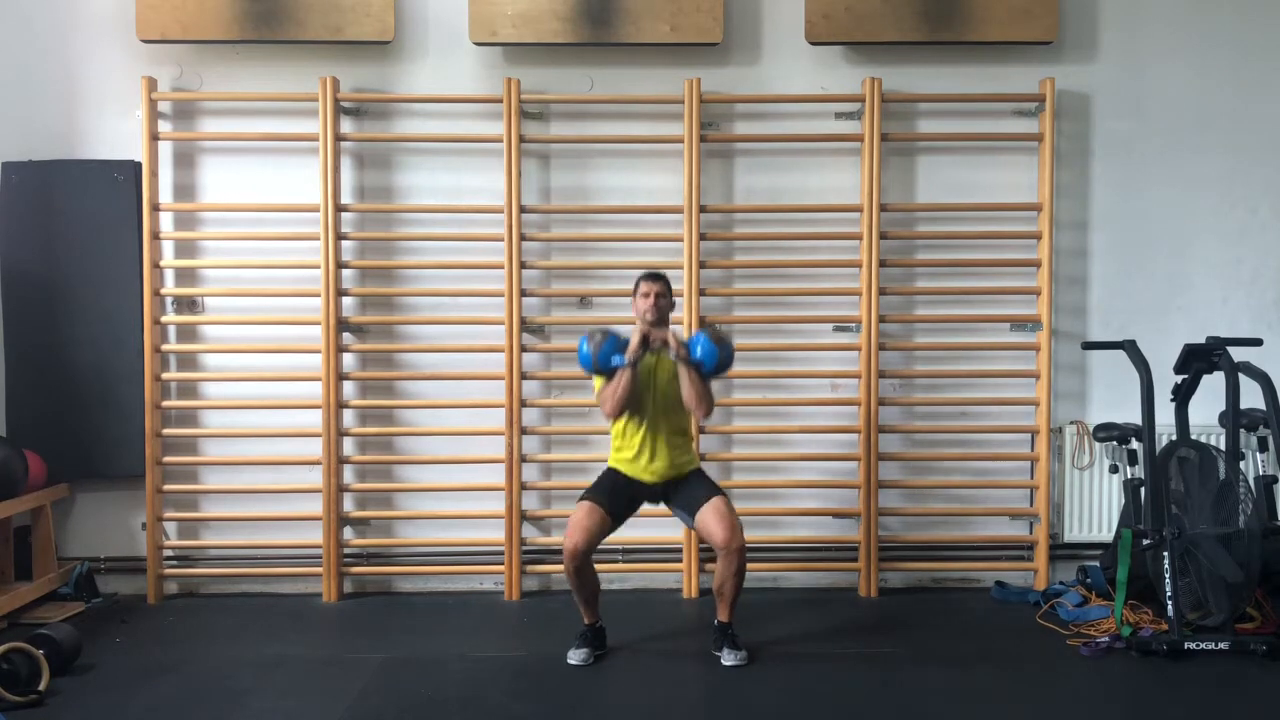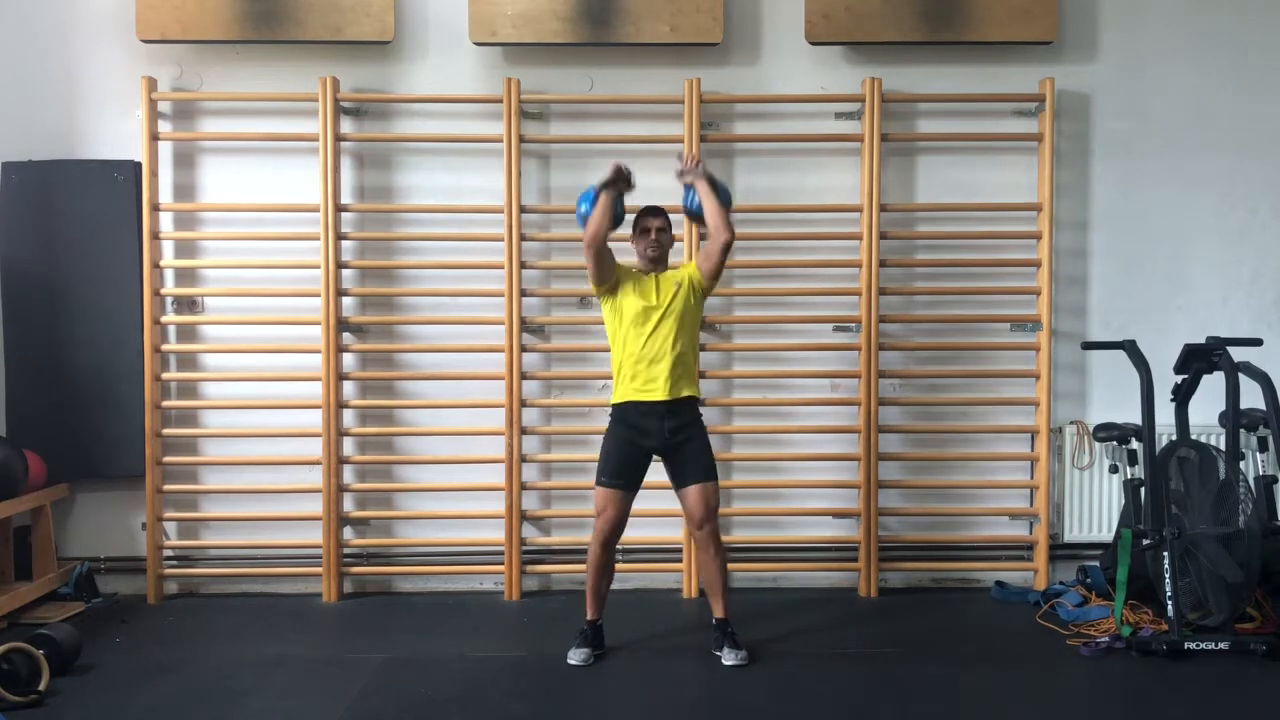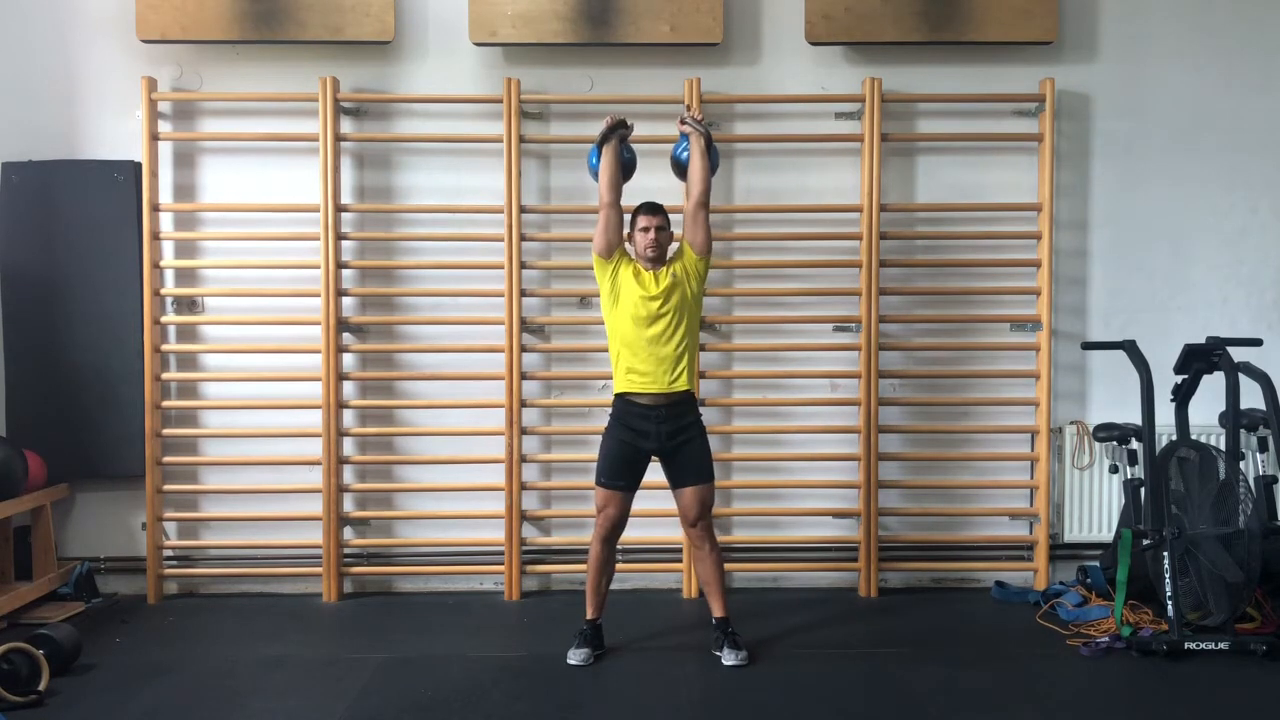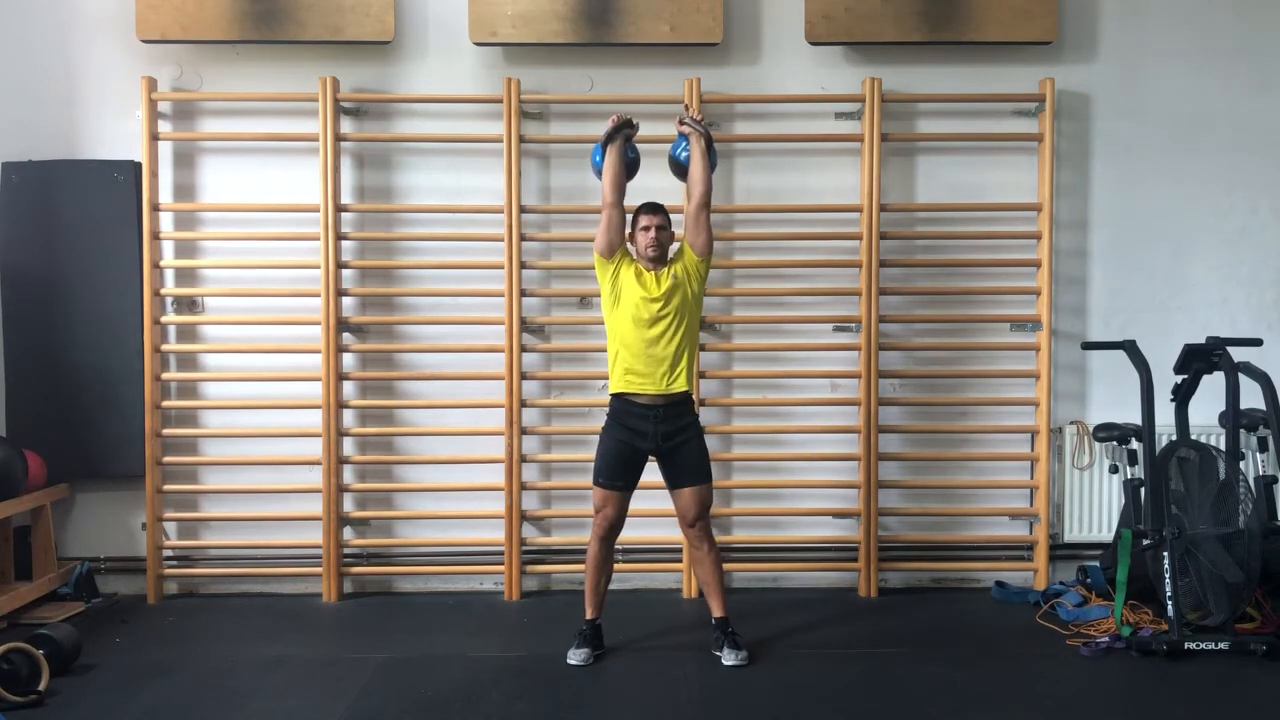
dt=0.3s
person 1, frame 1
left shoulder: (687, 354)
left elbow: (703, 409)
right elbow: (610, 409)
left wrist: (679, 354)
right wrist: (632, 354)
left hip: (681, 472)
right hip: (625, 472)
left knee: (731, 542)
right knee: (575, 546)
left ankle: (723, 629)
right ankle: (592, 629)
person 1, frame 2
left shoulder: (688, 282)
right shoulder: (616, 285)
left elbow: (723, 238)
right elbow: (592, 243)
left wrist: (701, 183)
right wrist: (611, 191)
left hip: (683, 414)
right hip: (629, 415)
left knee: (705, 525)
right knee: (606, 527)
left ankle: (722, 628)
right ankle: (592, 628)
person 1, frame 3
left shoulder: (688, 272)
right shoulder: (614, 272)
left elbow: (698, 202)
right elbow: (606, 202)
left wrist: (696, 137)
right wrist: (612, 141)
left hip: (681, 414)
right hip: (629, 414)
left knee: (699, 526)
right knee: (607, 527)
left ankle: (722, 627)
right ankle: (591, 628)
person 1, frame 4
left shoulder: (689, 272)
right shoulder: (616, 272)
left elbow: (699, 204)
right elbow: (611, 203)
left wrist: (696, 138)
right wrist: (616, 140)
left hip: (678, 415)
right hip: (625, 415)
left knee: (697, 526)
right knee: (605, 526)
left ankle: (722, 627)
right ankle: (591, 628)
